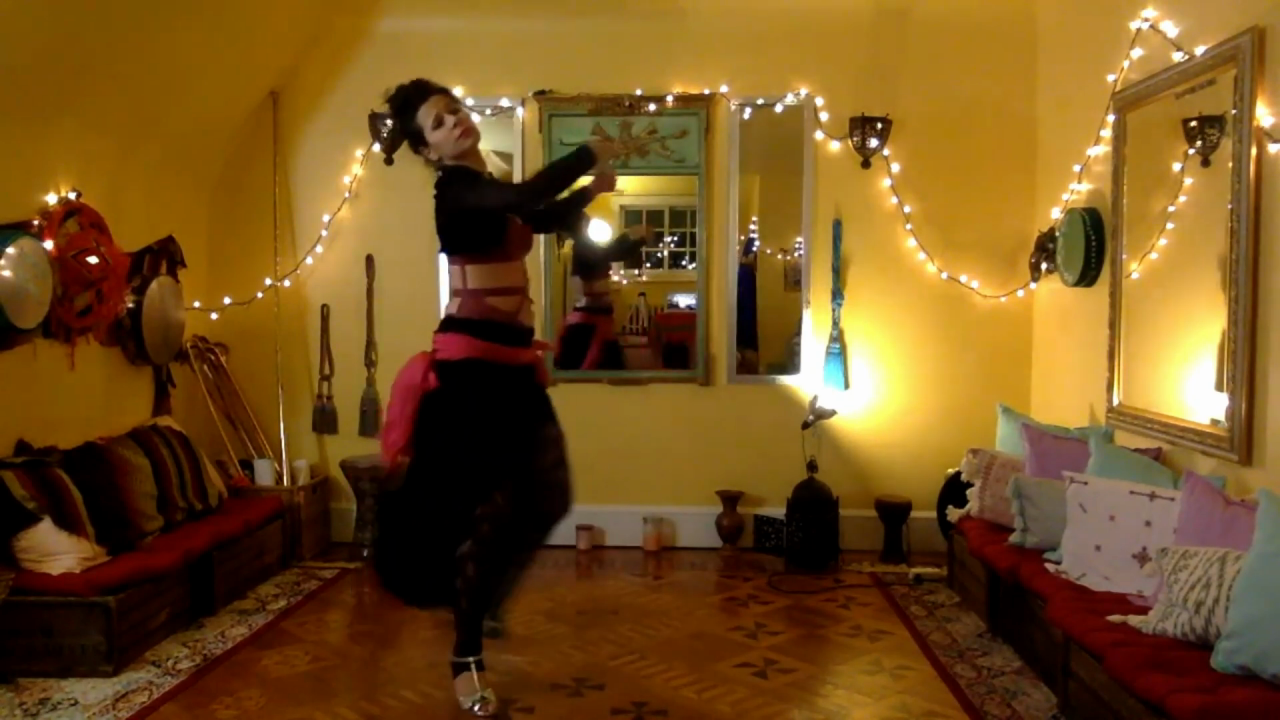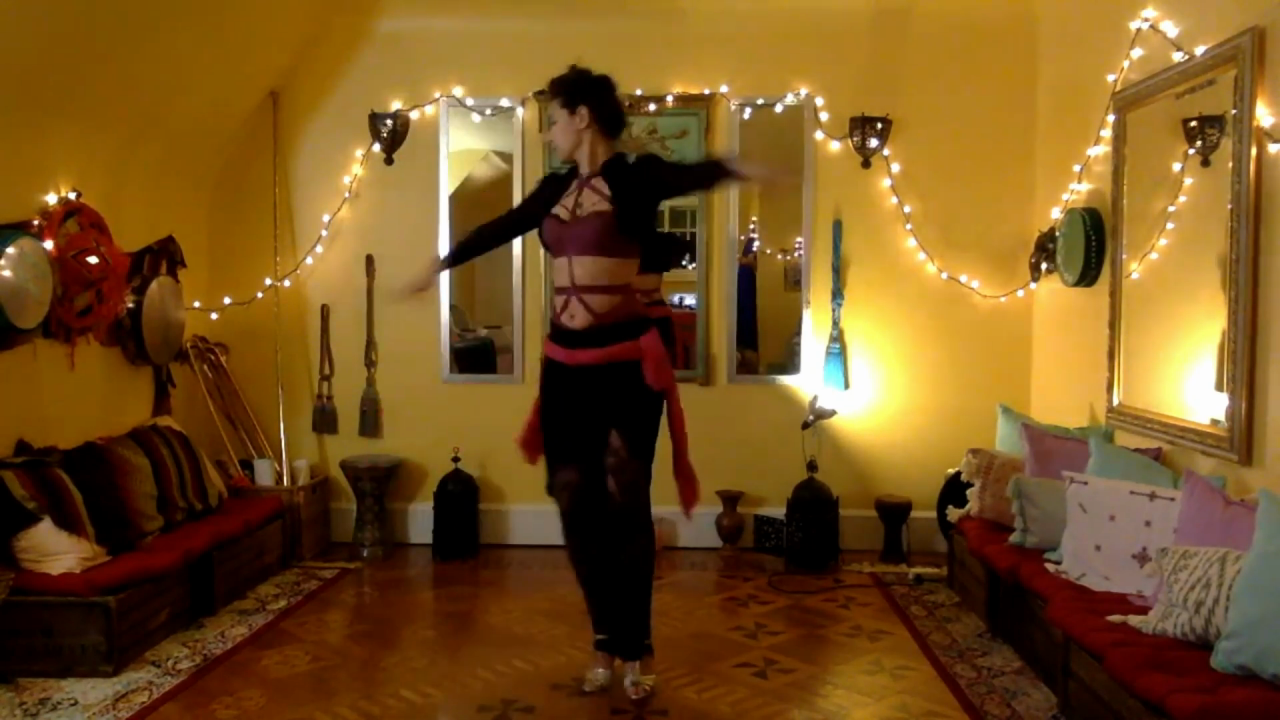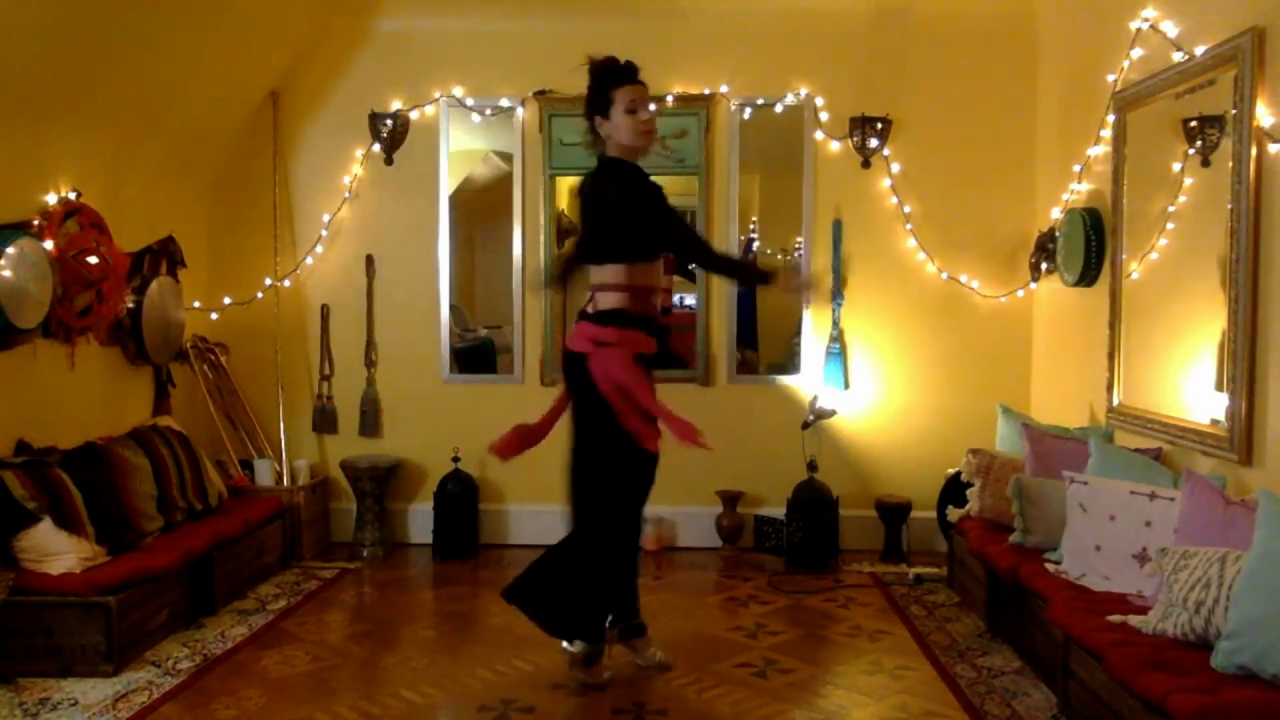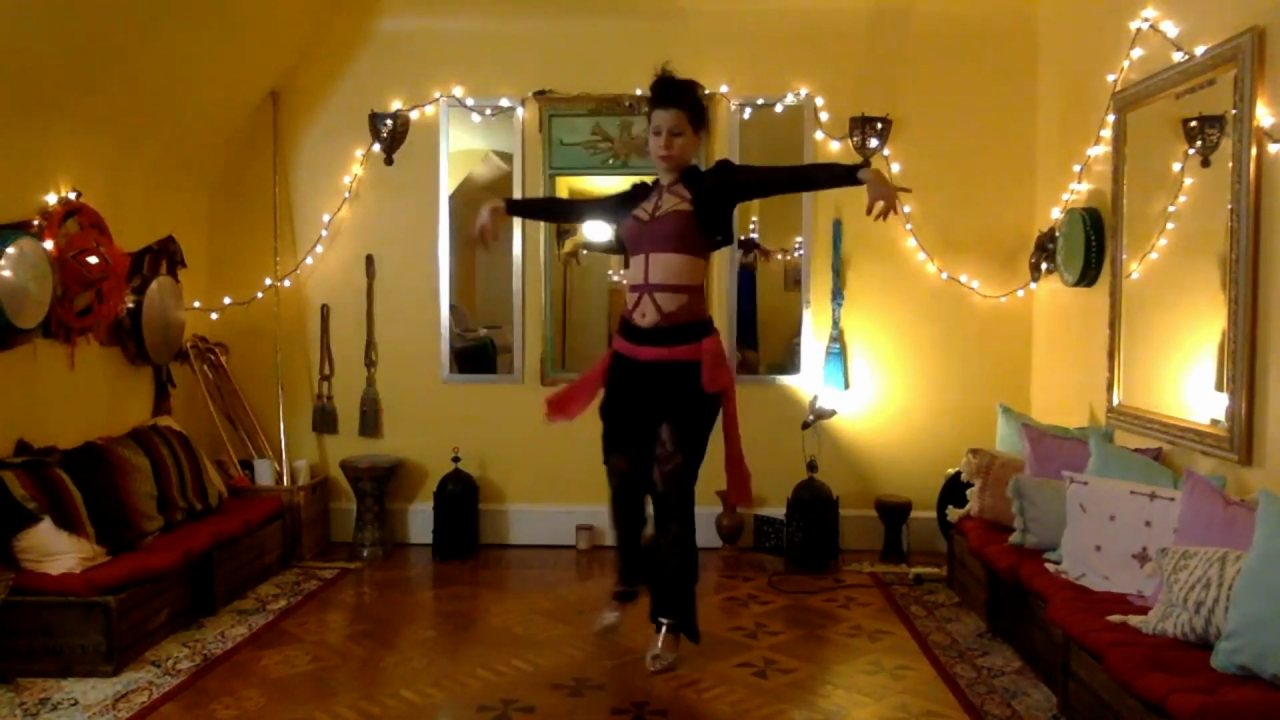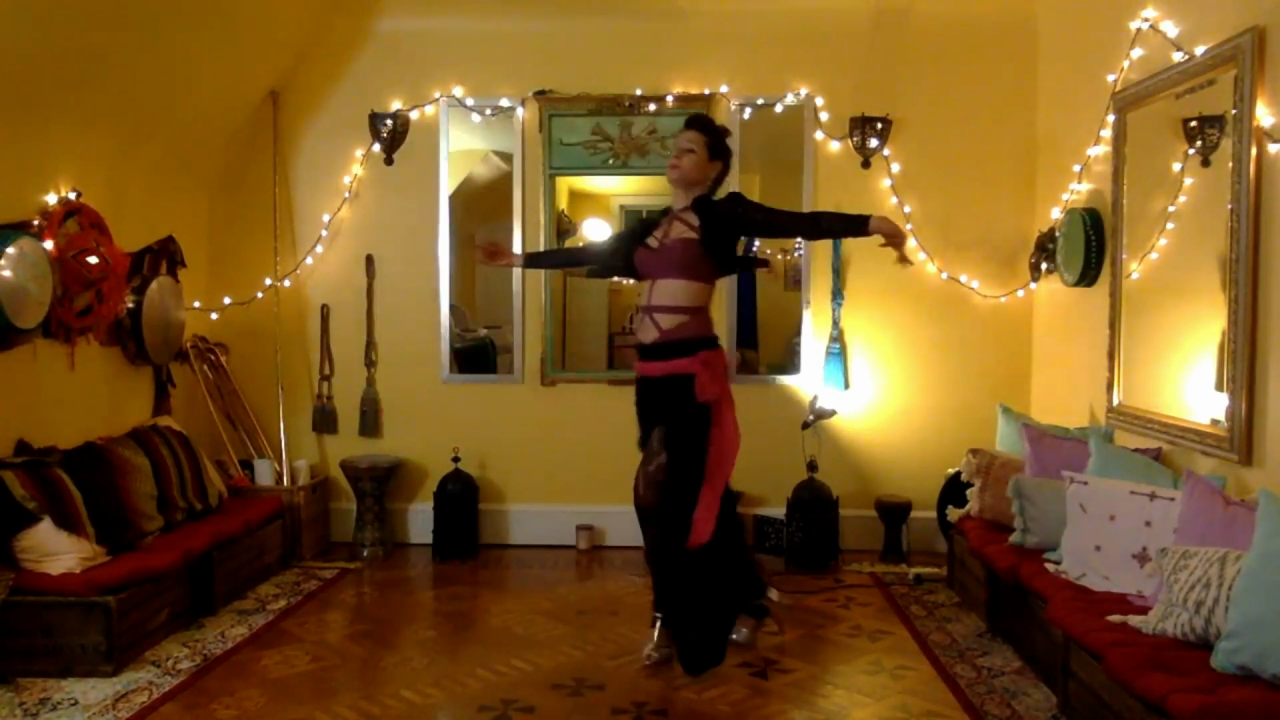
dt=0.7s
person 1, frame 1
left shoulder: (489, 191)
right shoulder: (458, 188)
left elbow: (538, 216)
right elbow: (522, 195)
left wrist: (587, 192)
right wrist: (588, 155)
left hip: (513, 360)
right hip: (472, 361)
left knee: (549, 495)
right knee: (485, 508)
left ankle: (480, 605)
right ankle: (466, 659)
person 1, frame 2
left shoulder: (638, 175)
right shoulder: (555, 189)
left elbow: (694, 176)
right elbow: (501, 227)
left wrist: (732, 168)
right wrist: (440, 263)
left hip: (624, 361)
right hip: (565, 359)
left knee: (622, 505)
right knee: (574, 505)
left ankle: (635, 647)
right ankle: (608, 636)
person 1, frame 3
left shoulder: (603, 184)
right shoulder: (629, 188)
left elbow: (581, 258)
right elbow: (691, 251)
left wrist: (563, 272)
right wrist: (766, 276)
left hip: (599, 345)
right hip: (616, 352)
left knee: (619, 491)
right knee: (614, 494)
left ankle: (622, 623)
right ankle: (584, 637)
person 1, frame 4
left shoulder: (714, 185)
right shoulder: (636, 198)
left elbow: (794, 177)
right elbow: (572, 208)
left wrist: (864, 173)
right wrist: (504, 205)
left hip: (686, 355)
right hip: (630, 353)
left knee: (670, 487)
right knee: (626, 479)
left ankle: (672, 621)
right ankle: (627, 583)
person 1, frame 5
left shoulder: (722, 214)
right shoulder: (650, 227)
left elbow: (798, 223)
right elbow: (591, 254)
left wrist: (873, 222)
right wrist: (521, 258)
left hip: (692, 371)
right hip: (652, 373)
left knee: (656, 492)
right knee: (695, 493)
left ankle: (670, 621)
right ankle: (748, 599)
